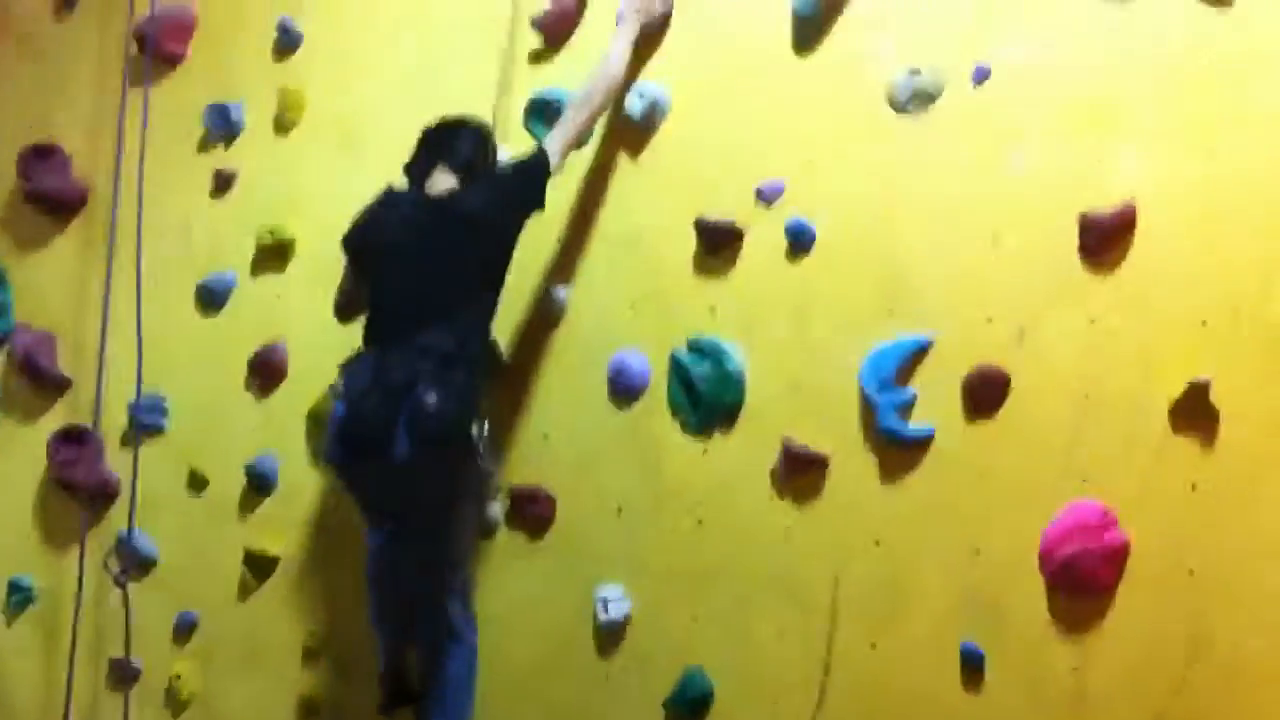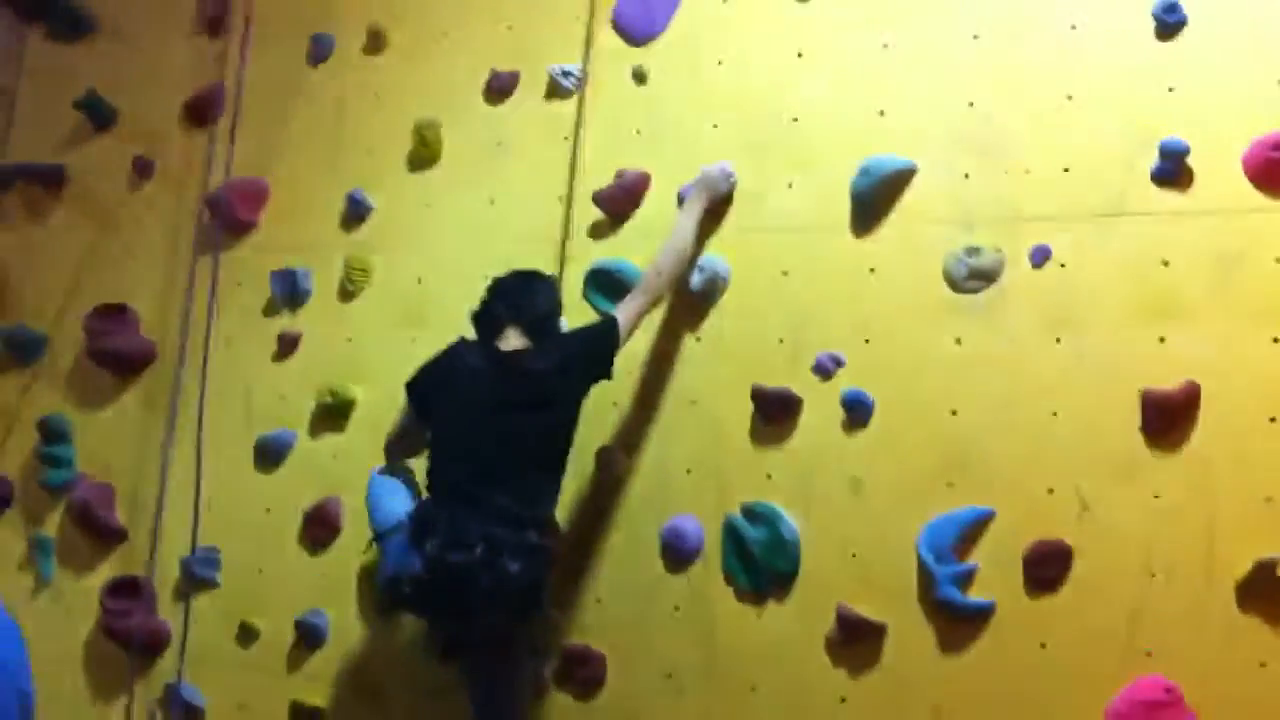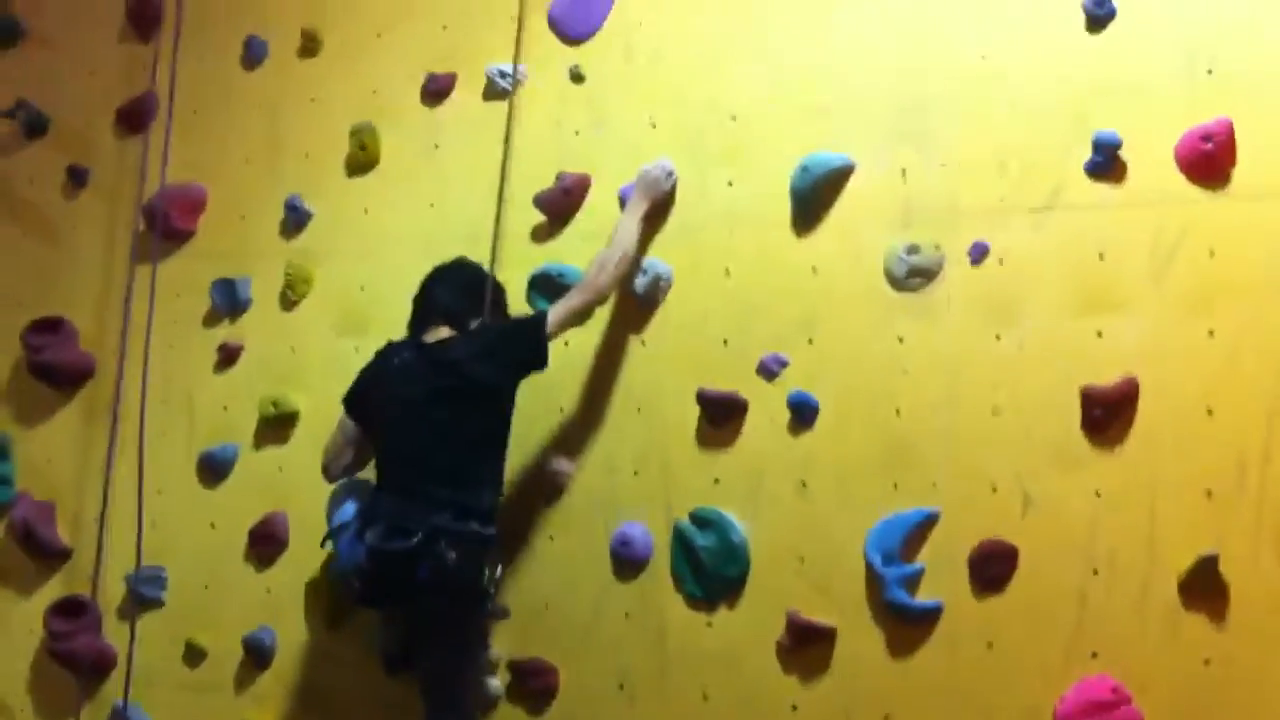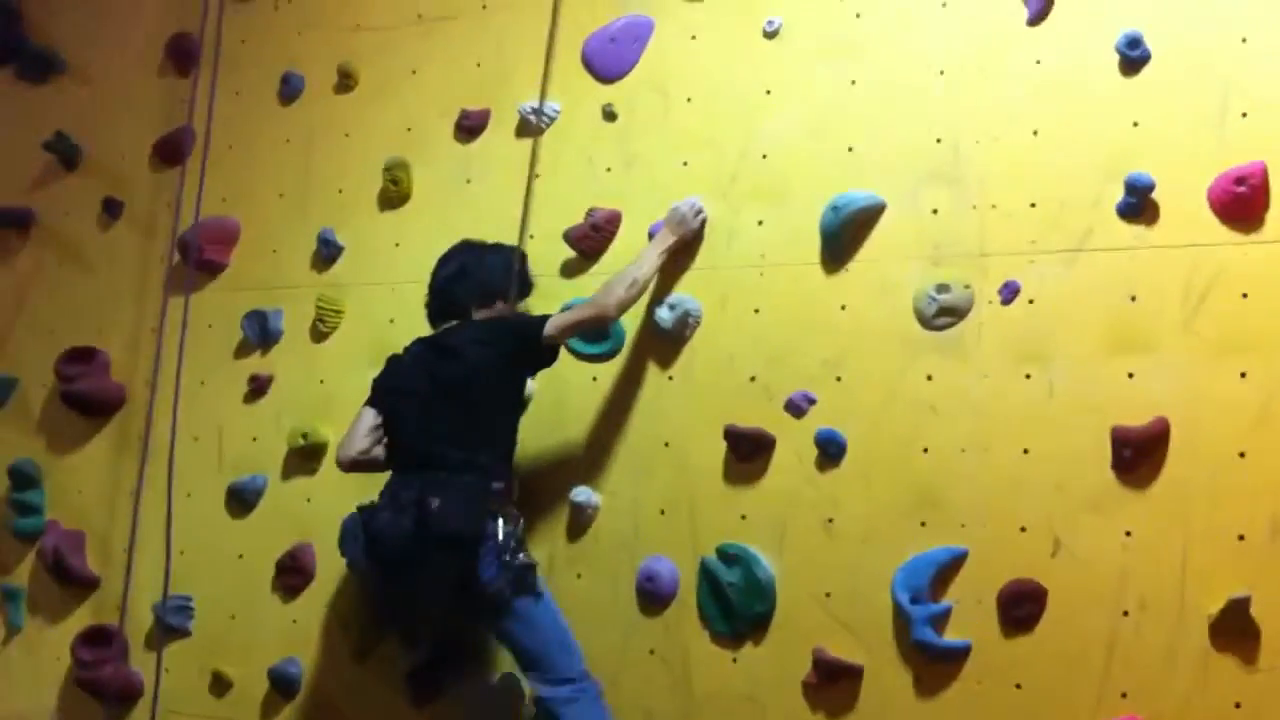
dt=0.5s
person 1, frame 1
left shoulder: (384, 216)
right shoulder: (499, 199)
left elbow: (344, 308)
right elbow: (583, 112)
left hip: (361, 418)
right hip: (436, 428)
left knee: (392, 538)
right knee: (446, 616)
person 1, frame 2
left shoulder: (451, 365)
right shoulder: (568, 363)
left elbow: (395, 451)
right elbow: (653, 288)
right wrist: (698, 203)
left hip: (425, 571)
right hip: (509, 583)
left knee: (386, 484)
left ankle: (449, 628)
person 1, frame 3
left shoulder: (386, 367)
right shoulder: (495, 352)
left elbow: (335, 467)
right elbow: (594, 290)
right wrist: (639, 204)
left hip: (375, 562)
right hip: (453, 569)
left knee: (349, 504)
left ankle: (407, 638)
person 1, frame 4
left shoulder: (402, 364)
right shoulder: (503, 341)
left elbow: (351, 455)
right elbow: (604, 307)
right wrist: (666, 239)
left hip: (399, 541)
right hip: (476, 543)
left knee: (357, 532)
left ankle: (431, 651)
